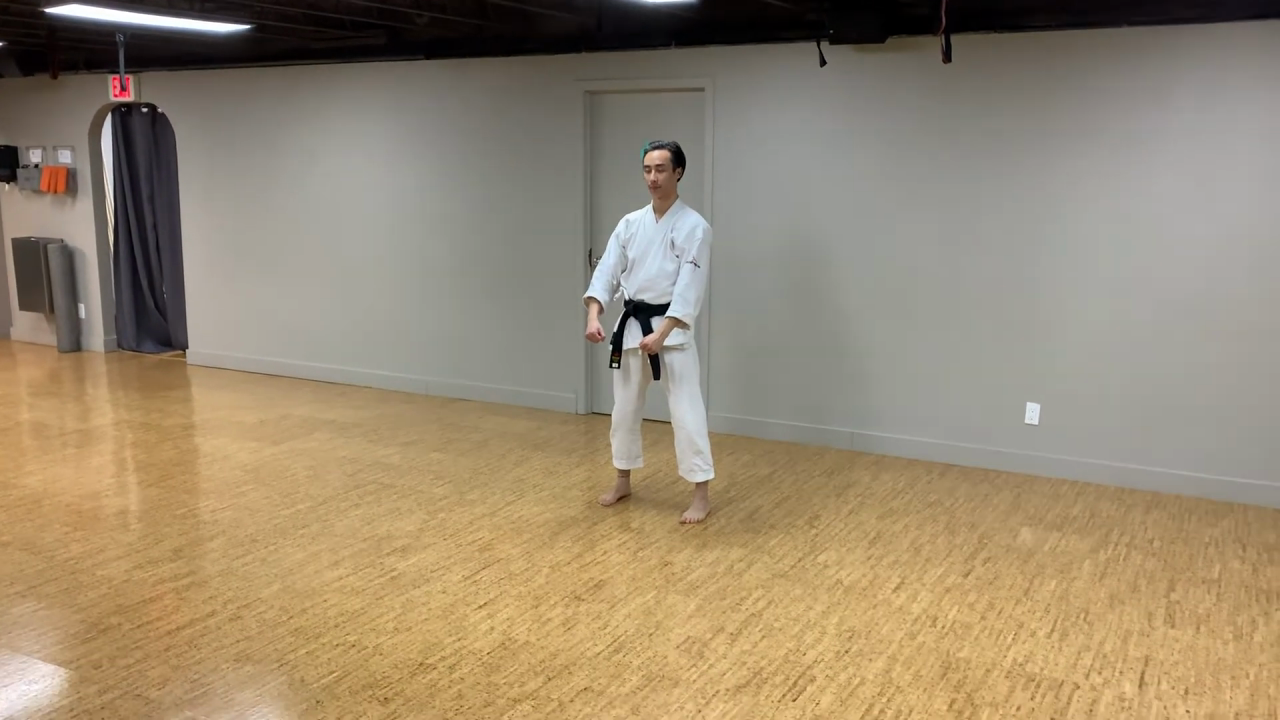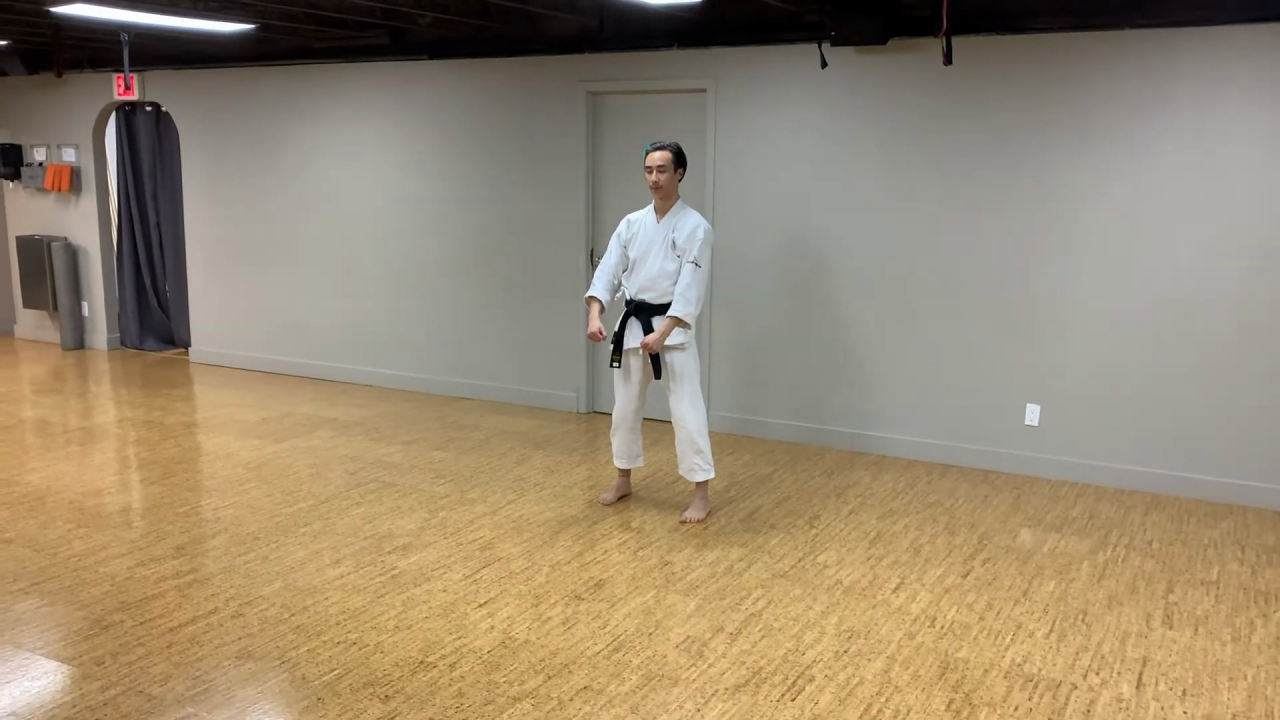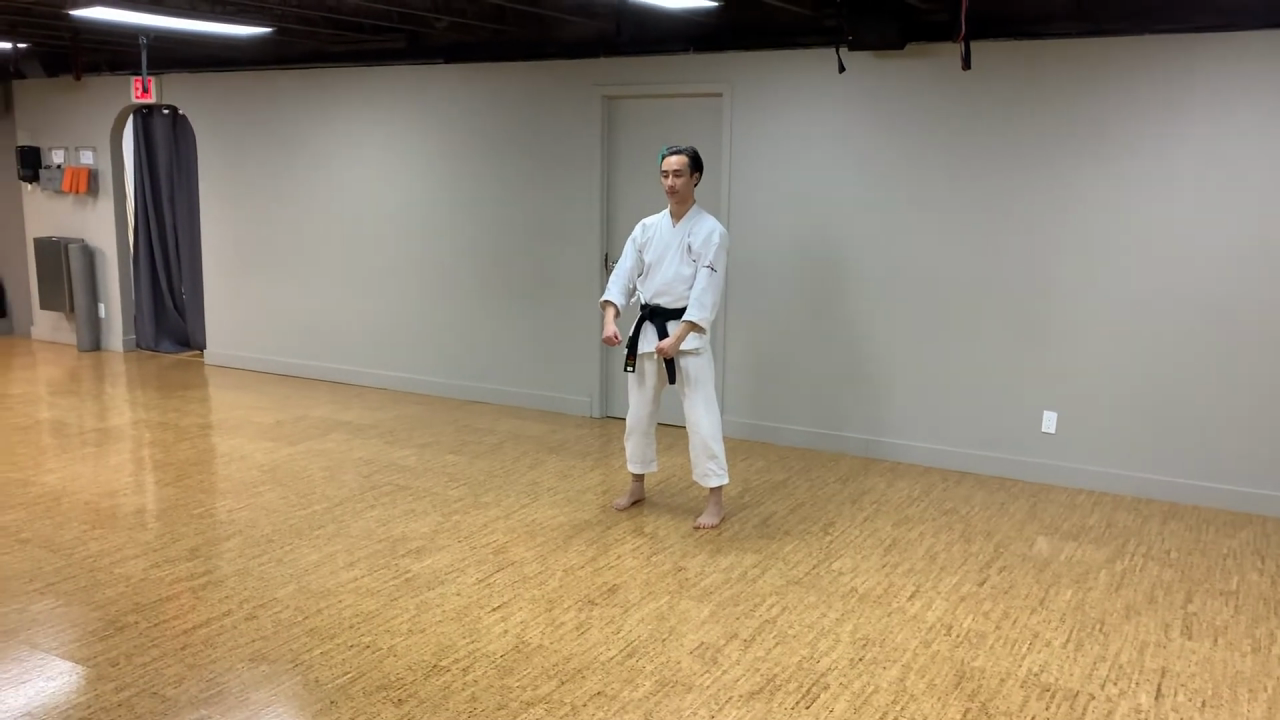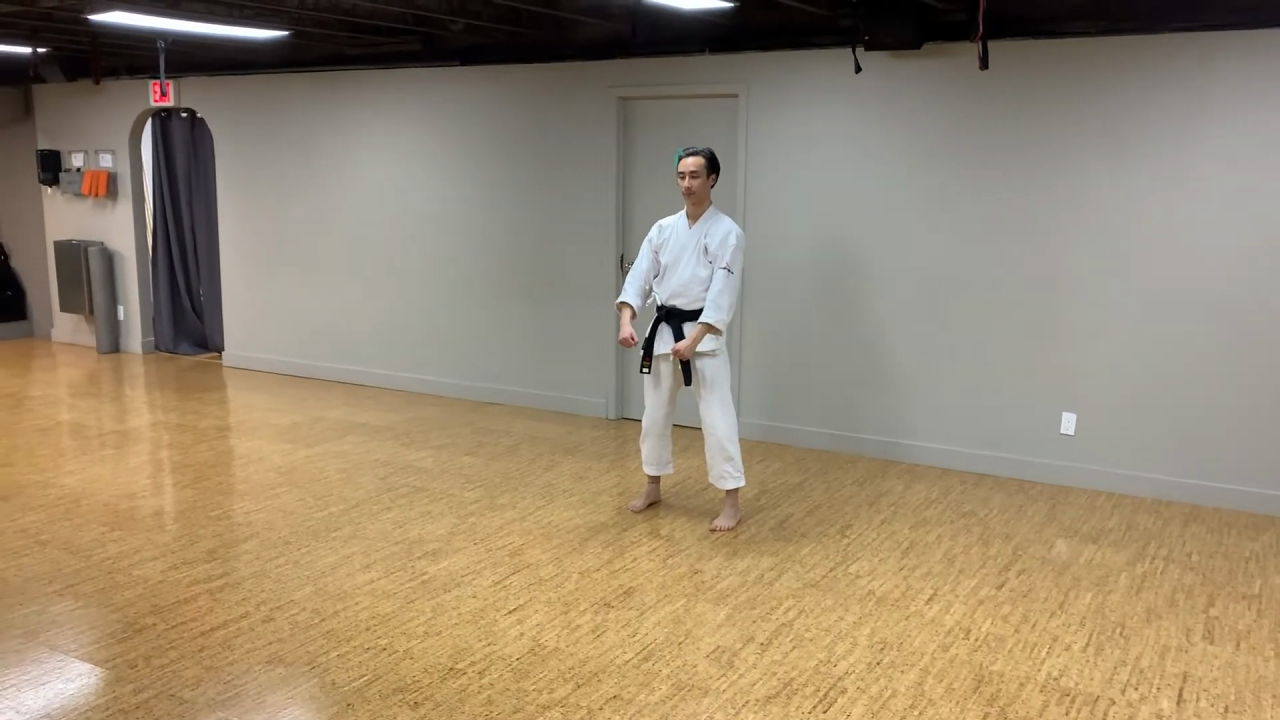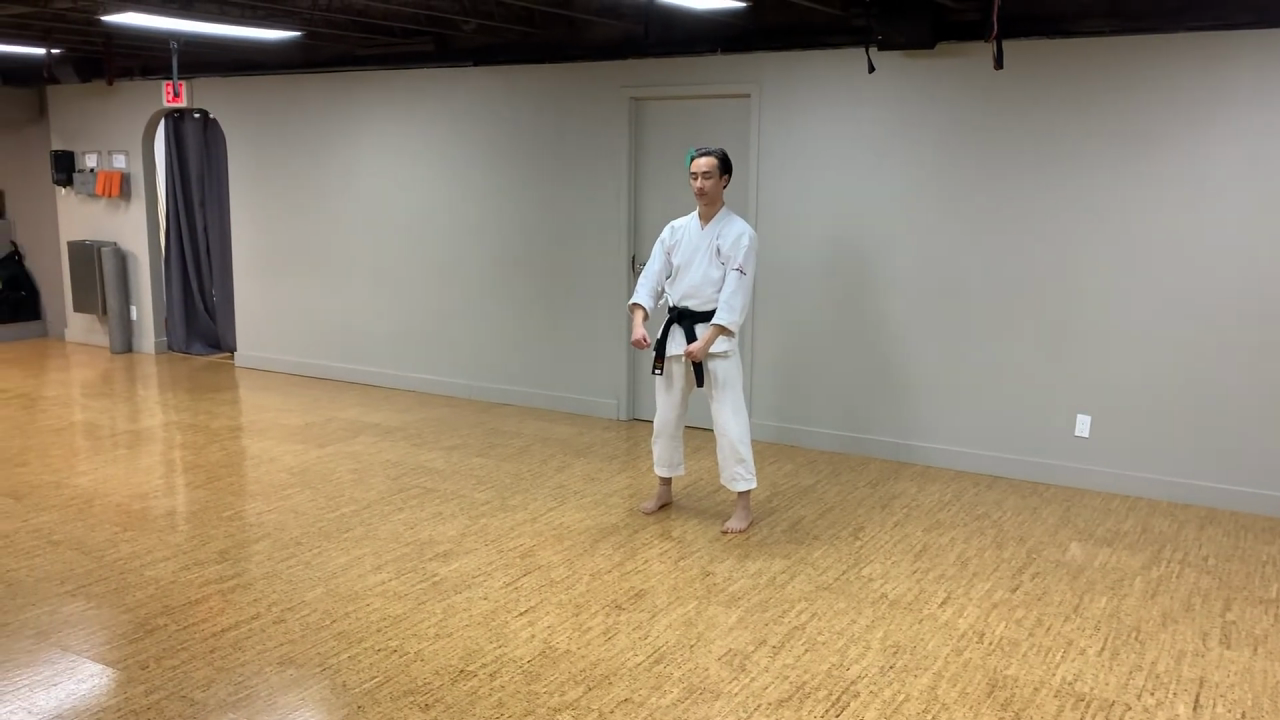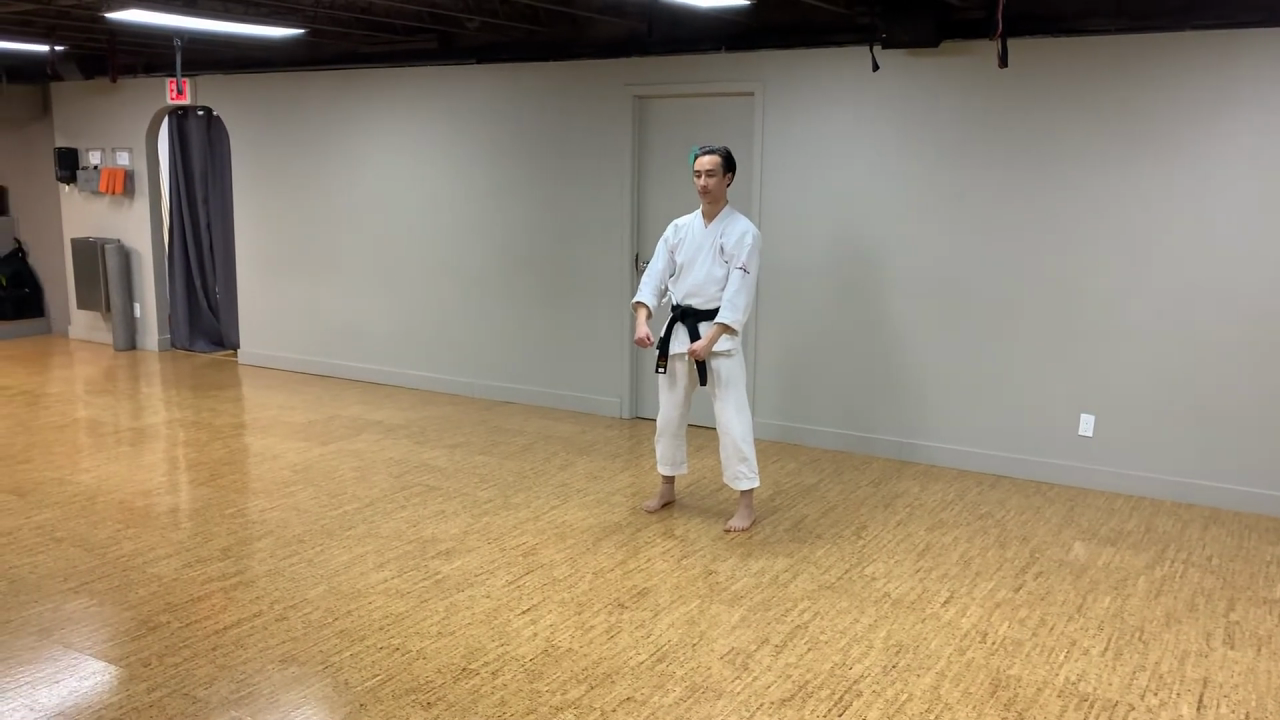
dt=0.4s
person 1, frame 1
left shoulder: (694, 226)
right shoulder: (630, 223)
left elbow: (690, 289)
right elbow: (607, 272)
left wrist: (661, 334)
right wrist: (593, 317)
left hip: (672, 328)
right hip: (630, 325)
left knee: (686, 411)
right knee: (625, 407)
left ankle: (701, 494)
right ankle: (623, 481)
person 1, frame 2
left shoulder: (694, 227)
right shoulder: (631, 223)
left elbow: (690, 289)
right elbow: (608, 272)
left wrist: (662, 334)
right wrist: (595, 316)
left hip: (673, 328)
right hip: (631, 325)
left knee: (686, 410)
right knee: (625, 407)
left ankle: (701, 493)
right ankle: (623, 480)
person 1, frame 3
left shoulder: (710, 231)
right shoulder: (646, 227)
left elbow: (706, 293)
right elbow: (623, 276)
left wrist: (677, 338)
right wrist: (609, 320)
left hip: (687, 332)
right hip: (645, 329)
left knee: (701, 416)
right knee: (639, 411)
left ankle: (715, 499)
right ankle: (637, 485)
person 1, frame 4
left shoulder: (727, 232)
right shoulder: (663, 229)
left elbow: (722, 295)
right elbow: (639, 277)
left wrist: (693, 340)
right wrist: (626, 322)
left hip: (704, 334)
right hip: (661, 331)
left knee: (717, 417)
right knee: (654, 413)
left ankle: (731, 501)
right ankle: (653, 487)
person 1, frame 5
left shoulder: (739, 233)
right shoulder: (675, 230)
left elbow: (735, 296)
right elbow: (651, 279)
left wrist: (706, 341)
right wrist: (638, 323)
left hip: (716, 335)
right hip: (673, 332)
left knee: (729, 419)
right knee: (666, 415)
left ankle: (743, 504)
right ankle: (664, 489)
person 1, frame 6
left shoulder: (743, 232)
right shoulder: (678, 228)
left elbow: (739, 295)
right elbow: (655, 278)
left wrist: (709, 340)
right wrist: (642, 321)
left hip: (720, 334)
right hip: (677, 330)
left knee: (732, 418)
right knee: (669, 413)
left ankle: (746, 503)
right ankle: (667, 488)
